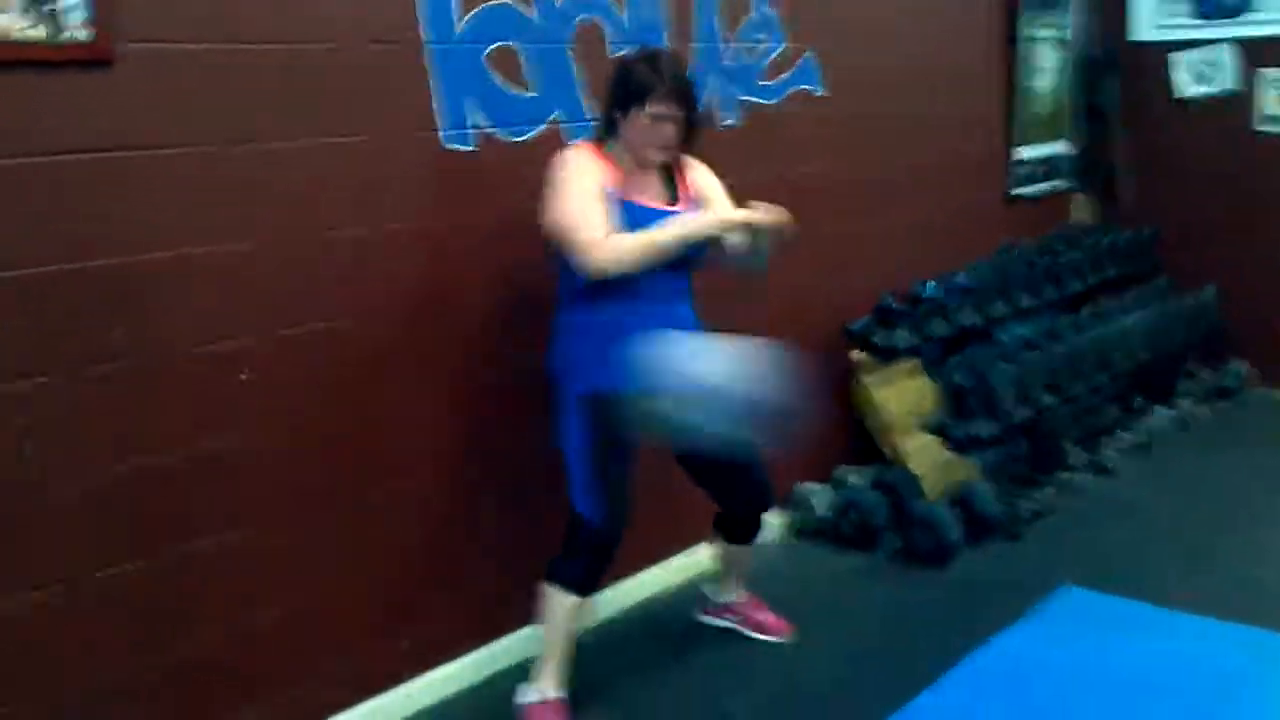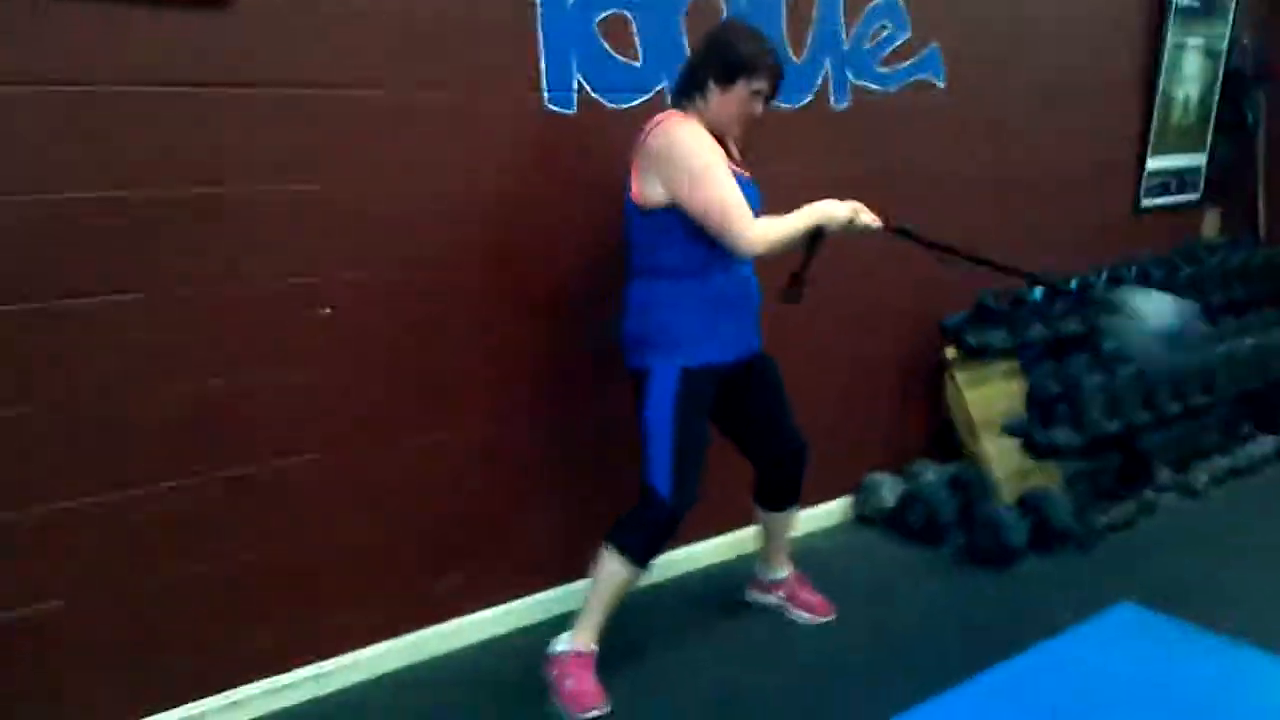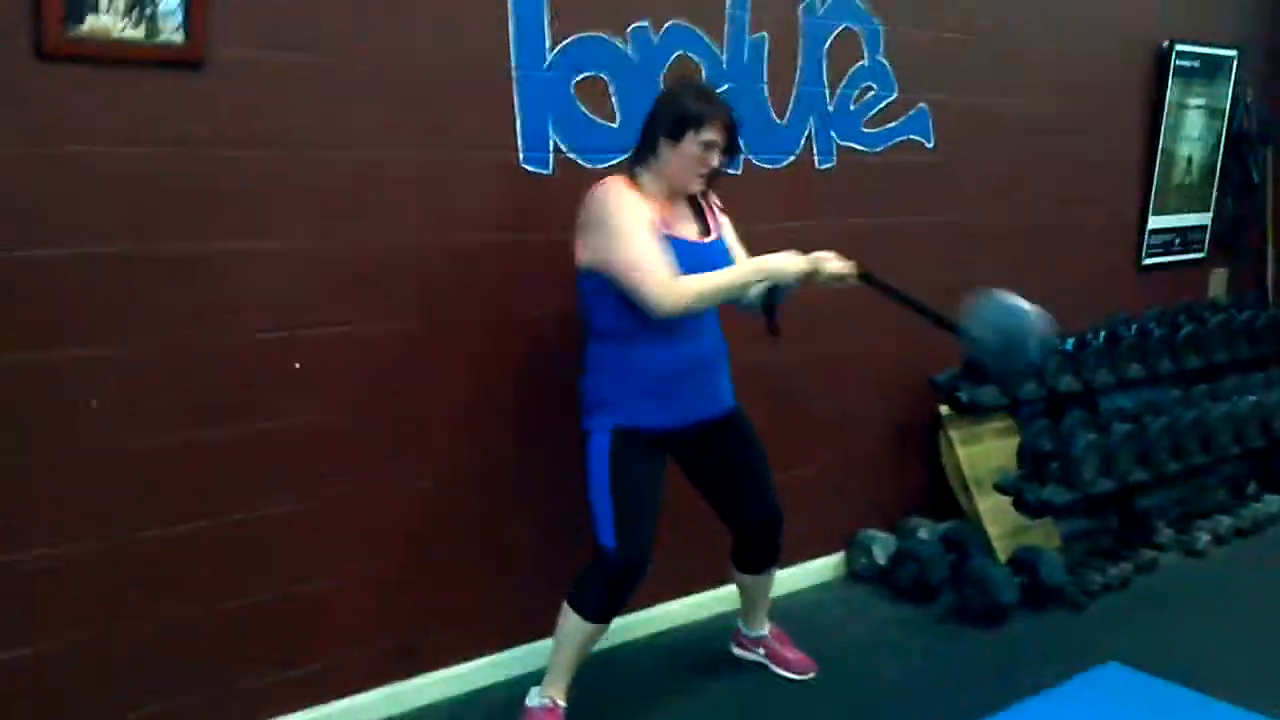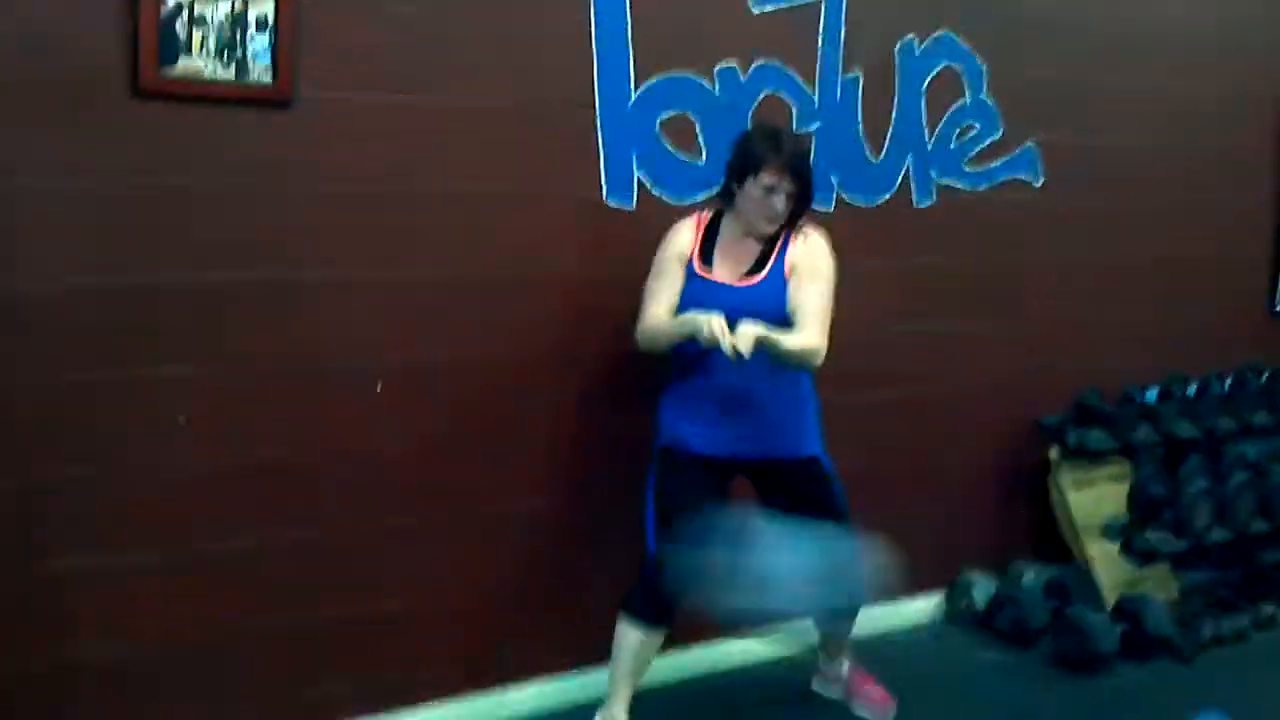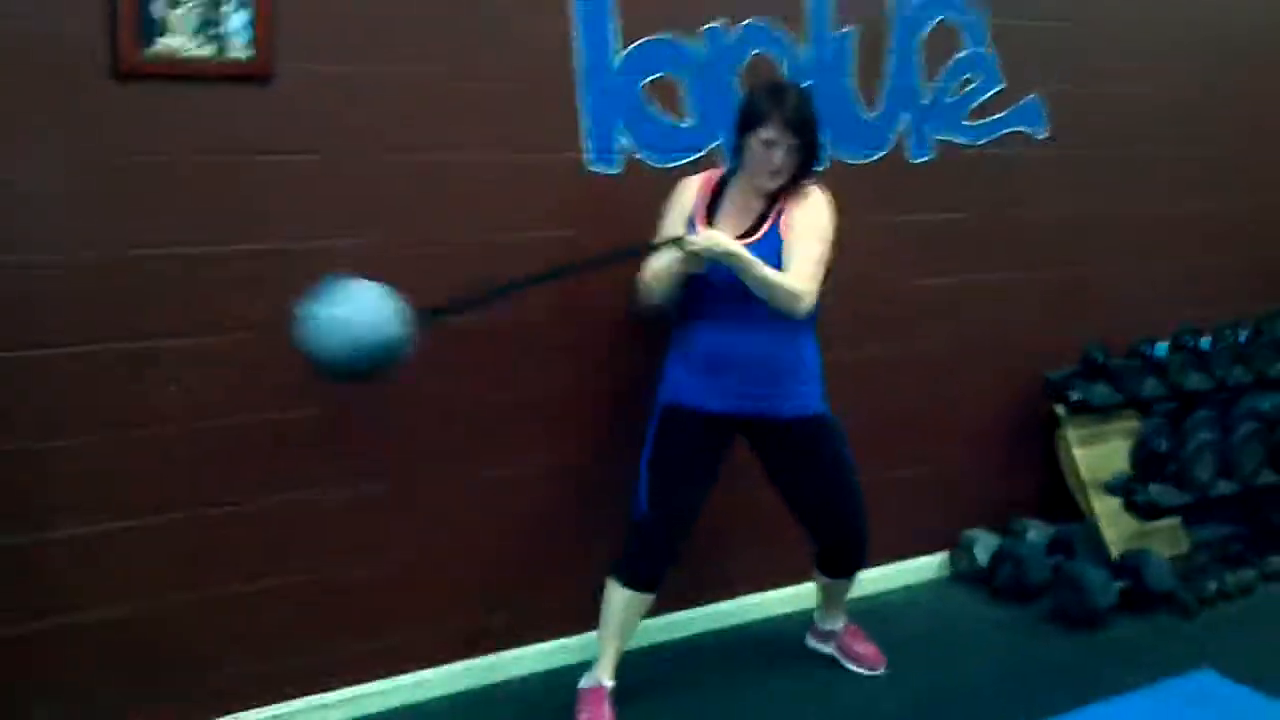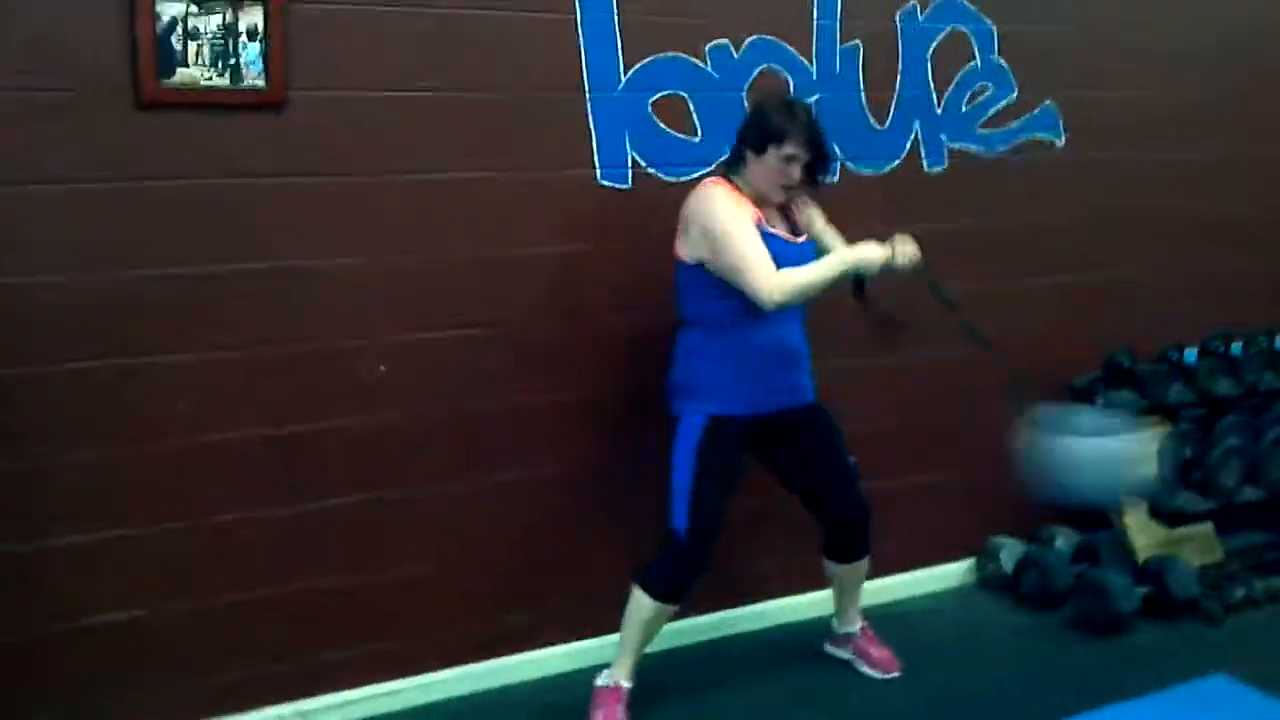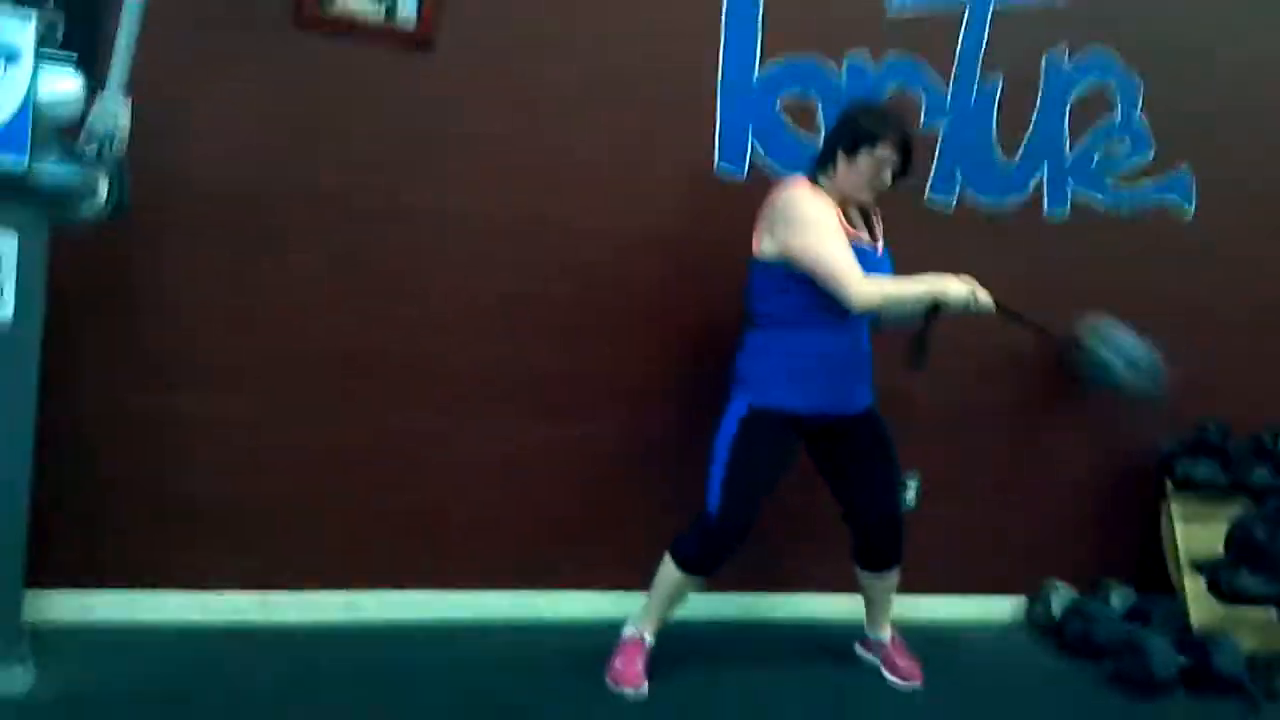
dt=0.3s
person 1, frame 1
left shoulder: (686, 172)
right shoulder: (579, 167)
left elbow: (731, 246)
right elbow: (598, 259)
left wrist: (754, 223)
right wrist: (696, 220)
right hip: (599, 378)
left knee: (747, 488)
right knee: (596, 524)
left ankle: (726, 599)
person 1, frame 2
left shoulder: (717, 140)
right shoulder: (676, 137)
left elbow: (750, 229)
right elbow: (746, 239)
left wrist: (834, 217)
right wrist: (814, 212)
left hip: (733, 343)
right hip: (674, 352)
left knee: (785, 455)
right knee: (666, 500)
left ankle: (774, 576)
right ankle: (575, 646)
person 1, frame 3
left shoulder: (709, 205)
right shoulder: (614, 199)
left elbow: (743, 291)
right elbow: (665, 296)
left wrist: (802, 270)
right wrist: (761, 266)
left hip: (705, 404)
right hip: (626, 415)
left knee: (761, 519)
right knee: (622, 560)
left ankle: (756, 632)
person 1, frame 4
left shoulder: (807, 246)
right shoulder: (688, 236)
left elbow: (814, 350)
right elbow: (647, 334)
left wrist: (764, 337)
right wrist: (694, 323)
left hip: (785, 439)
right hip: (695, 437)
right knee: (663, 574)
person 1, frame 5
left shoulder: (809, 202)
right shoulder: (697, 192)
left elbow: (799, 299)
right elbow: (650, 294)
left wrist: (732, 254)
right wrist: (676, 258)
left hip: (790, 399)
right hip: (697, 396)
left knee: (845, 526)
right knee: (655, 534)
left ankle: (830, 627)
person 1, frame 6
left shoulder: (797, 206)
right shoulder: (713, 200)
left elbow: (851, 265)
right elbow: (769, 290)
left wrist: (884, 254)
right wrist: (851, 258)
left hip: (788, 397)
right hip: (715, 403)
left knee: (848, 510)
right knee: (688, 546)
left ankle: (848, 630)
person 1, frame 7
left shoulder: (866, 217)
right shoulder: (798, 200)
left elbow: (878, 304)
right elbow: (854, 293)
left wrist: (945, 297)
right wrist: (934, 286)
left hip: (847, 402)
right hip: (771, 398)
left knee: (883, 520)
right knee: (723, 523)
left ankle: (879, 636)
right ankle: (639, 634)
